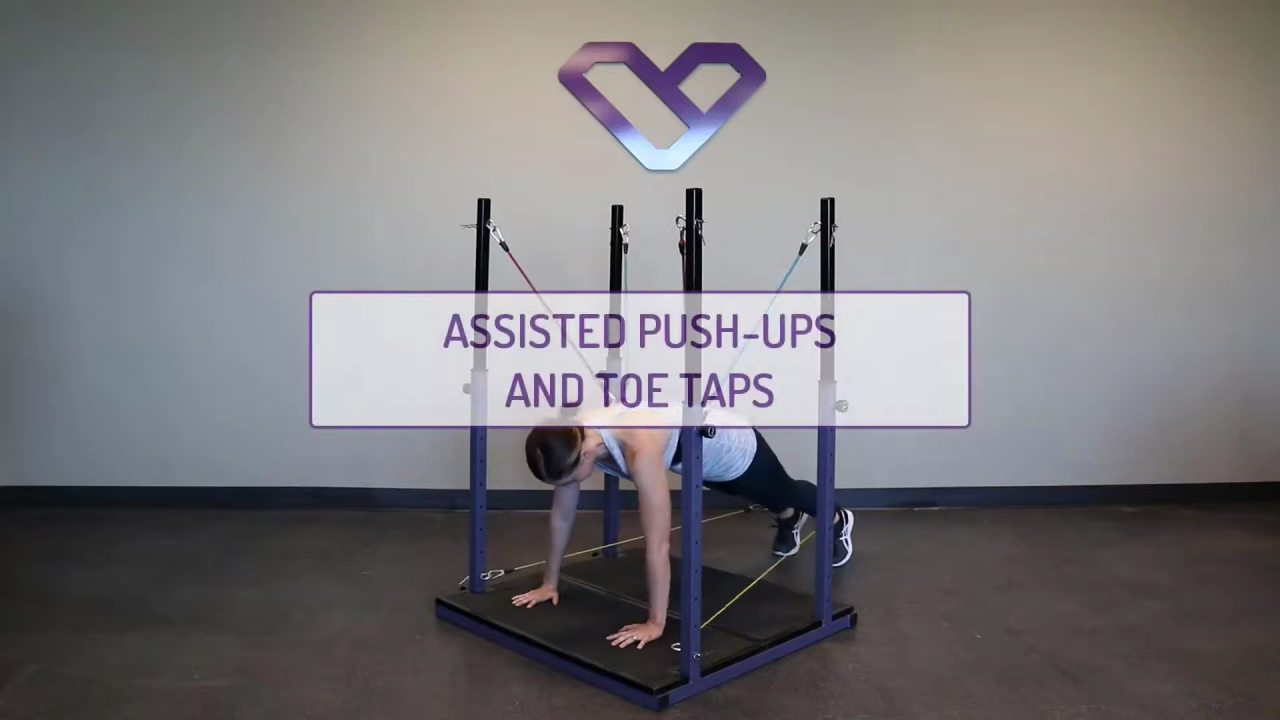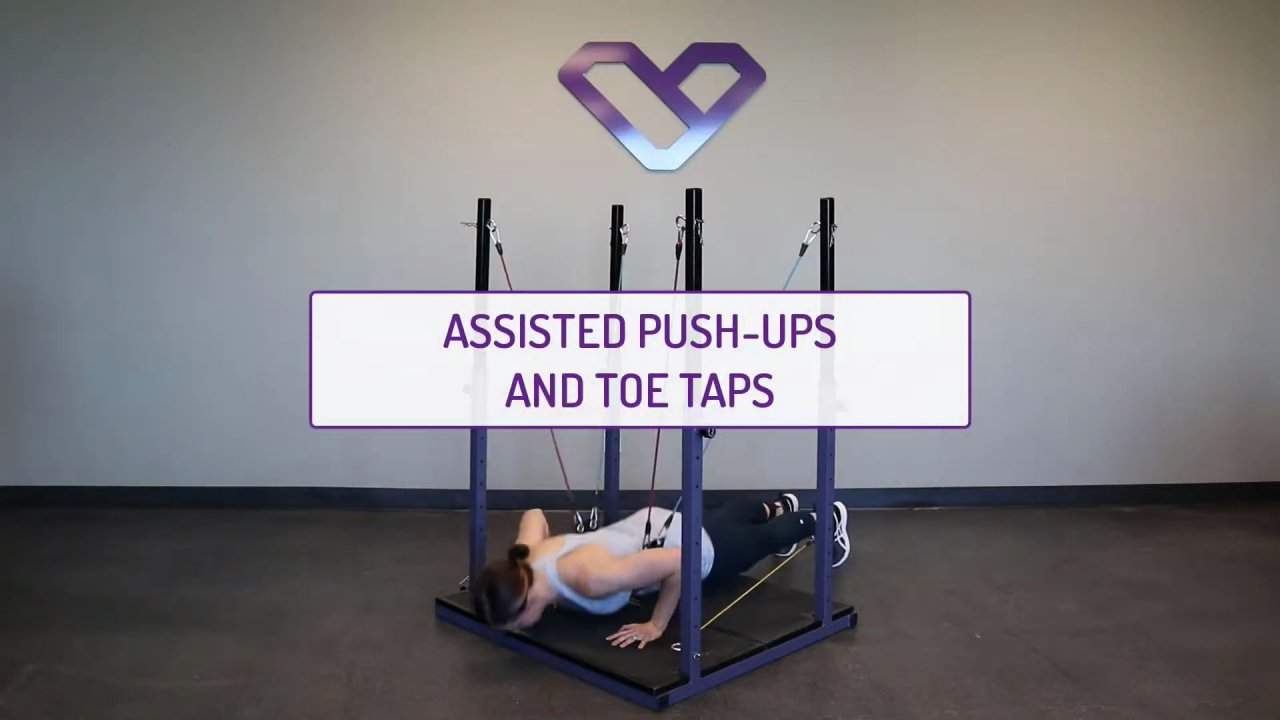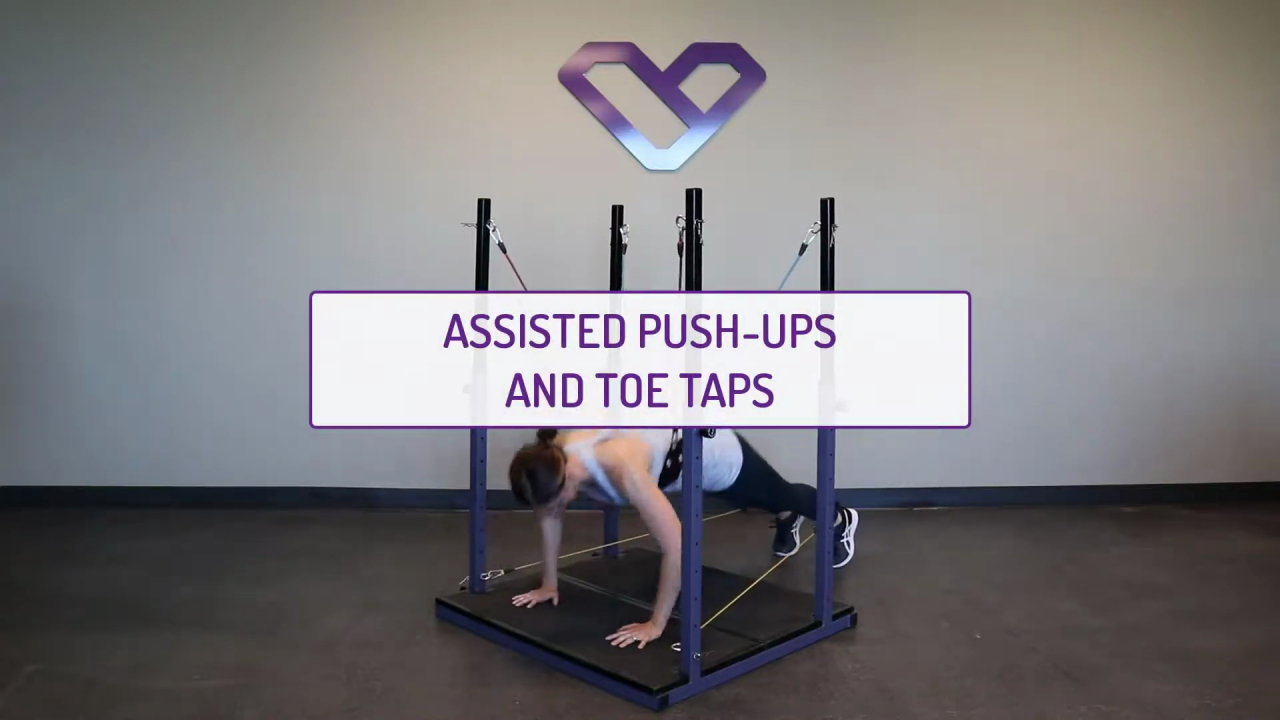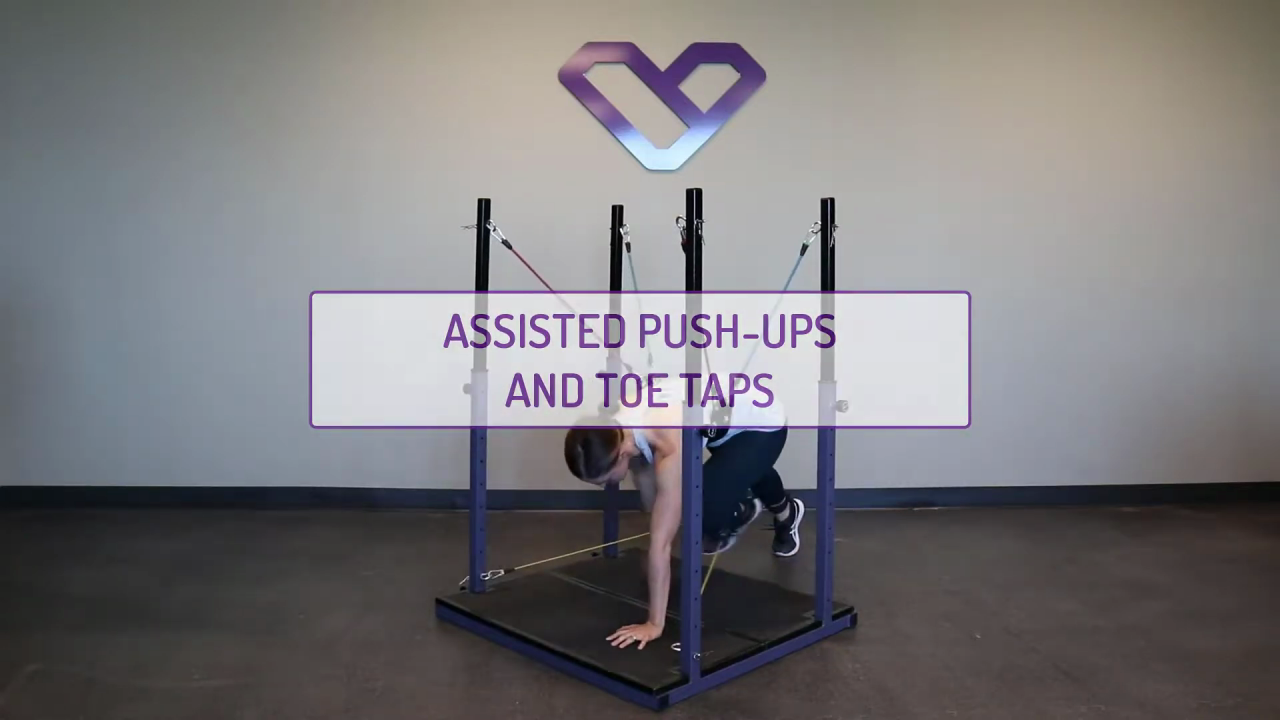
dt=0.7s
person 1, frame 1
left shoulder: (640, 448)
right shoulder: (572, 440)
left elbow: (656, 542)
right elbow: (561, 513)
left wrist: (656, 623)
right wrist: (549, 582)
left hip: (731, 447)
left knee: (786, 492)
left ankle: (837, 521)
right ankle: (790, 518)
person 1, frame 2
left shoulder: (588, 579)
right shoulder: (527, 565)
left elbow: (679, 562)
right elbow: (534, 514)
left wrist: (656, 626)
right hip: (646, 527)
left knee: (765, 537)
right knee: (719, 520)
left ankle: (827, 518)
right ankle: (777, 506)
person 1, frame 3
left shoulder: (623, 469)
right shoulder: (556, 457)
left elbow: (676, 547)
right elbow: (549, 513)
left wrist: (656, 624)
right wrist: (549, 583)
left hip: (716, 455)
right hip: (676, 447)
left knee: (782, 496)
left ankle: (841, 520)
right ankle: (787, 521)
person 1, frame 4
left shoulder: (669, 446)
right shoulder: (612, 428)
left elbow: (661, 542)
right elbow: (644, 473)
left wrist: (654, 624)
left hip: (762, 420)
left knee: (702, 511)
right knee: (755, 473)
left ankle: (740, 515)
right ankle: (787, 514)
